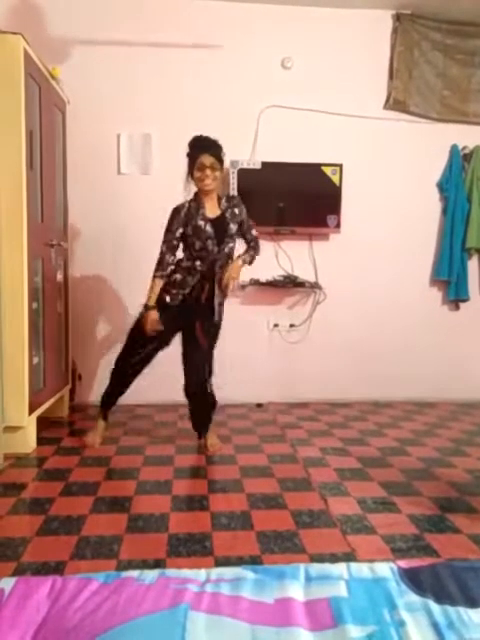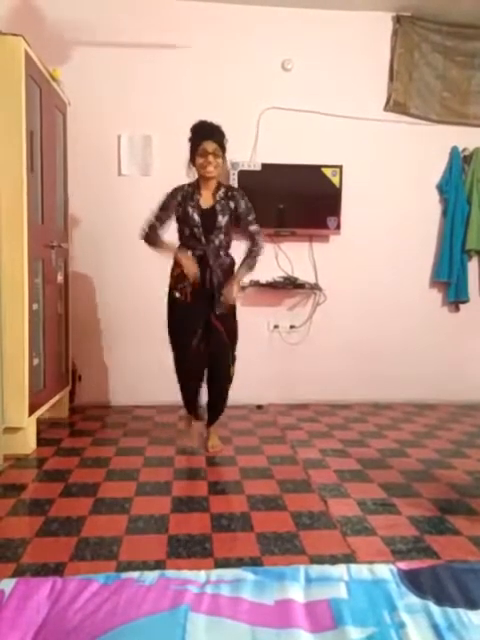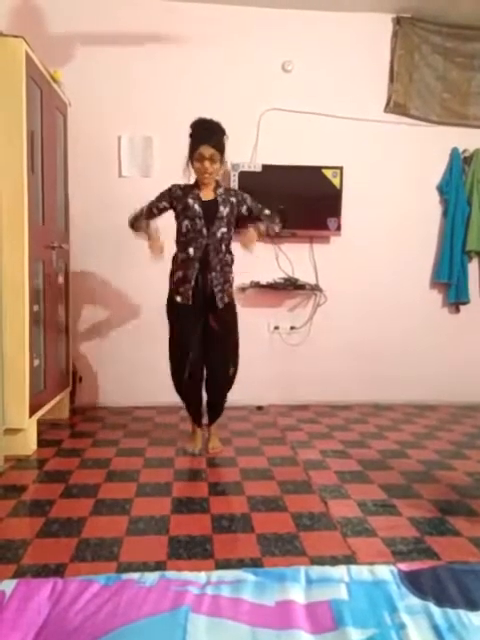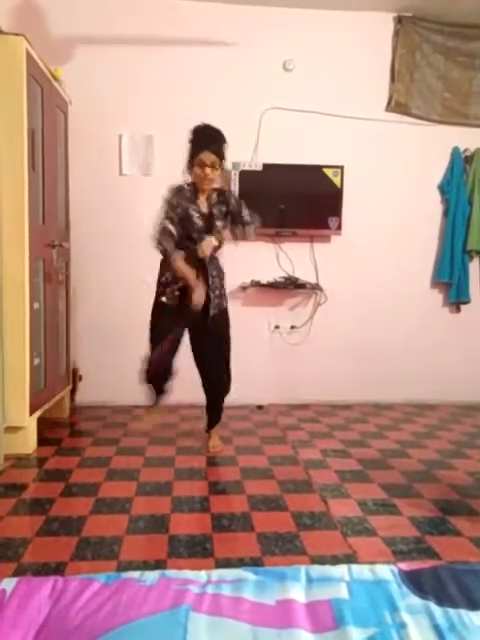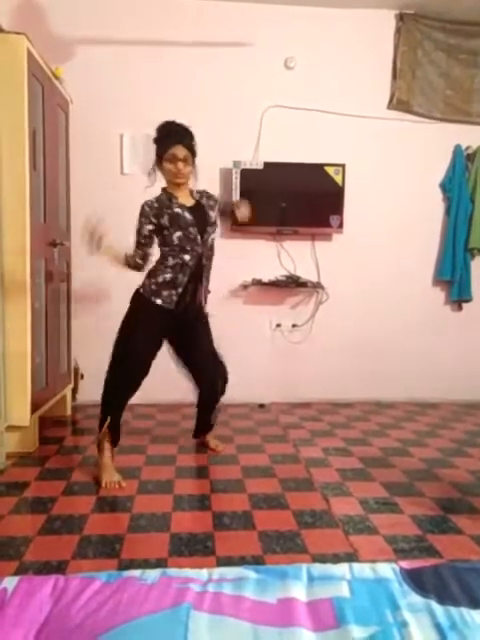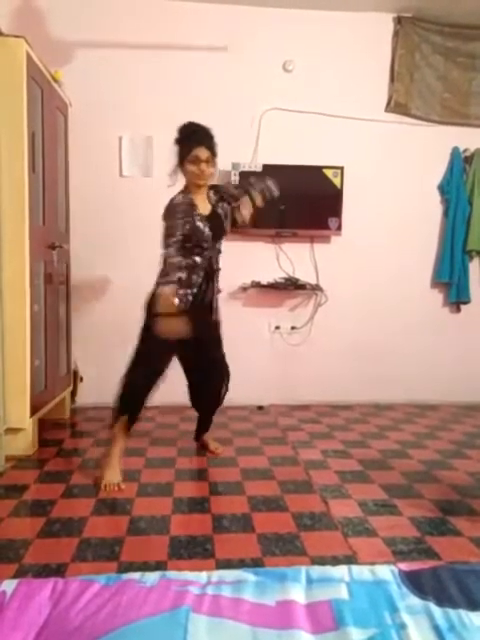
dt=0.3s
person 1, frame 1
left shoulder: (235, 206)
right shoulder: (182, 212)
left elbow: (254, 243)
right elbow: (164, 260)
left wrist: (237, 262)
right wrist: (150, 306)
left hip: (210, 299)
right hip: (177, 294)
left knee: (199, 370)
right knee: (133, 356)
left ankle: (205, 430)
right ankle: (102, 420)
person 1, frame 2
left shoulder: (235, 198)
right shoulder: (180, 195)
left elbow: (255, 242)
right elbow: (150, 232)
left wrist: (237, 279)
right wrist: (178, 253)
left hip: (219, 288)
right hip: (185, 287)
left knee: (221, 362)
right knee: (189, 360)
left ankle: (212, 427)
right ankle: (192, 416)
person 1, frame 3
left shoulder: (234, 198)
right shoulder: (178, 194)
left elbow: (273, 222)
right elbow: (137, 219)
left wrist: (255, 227)
right wrist: (149, 231)
left hip: (219, 291)
right hip: (184, 290)
left knee: (222, 364)
right knee: (187, 364)
left ankle: (212, 427)
right ankle: (196, 425)
person 1, frame 4
left shoulder: (225, 199)
right shoulder: (178, 195)
left elbow: (249, 224)
right elbow: (163, 241)
left wrist: (217, 238)
right wrist: (191, 280)
left hip: (212, 294)
right hip: (174, 292)
left knee: (217, 368)
right knee: (159, 360)
left ankle: (212, 430)
right ankle: (156, 404)
person 1, frame 5
left shoulder: (204, 199)
right shoulder: (155, 208)
right elbow: (139, 260)
left wrist: (238, 209)
right wrist: (106, 250)
left hip: (192, 305)
right hip: (156, 300)
left knee: (213, 375)
right knee: (127, 373)
left ankle: (203, 432)
right ankle: (105, 455)
person 1, frame 6
left shoulder: (222, 196)
right shoulder: (178, 207)
left elbow: (267, 187)
right elbow: (171, 260)
left wrist: (249, 200)
right wrist: (167, 310)
left hip: (205, 301)
right hip: (176, 299)
left knee: (215, 375)
right knee: (145, 371)
left ankle: (202, 434)
right ankle: (115, 452)
